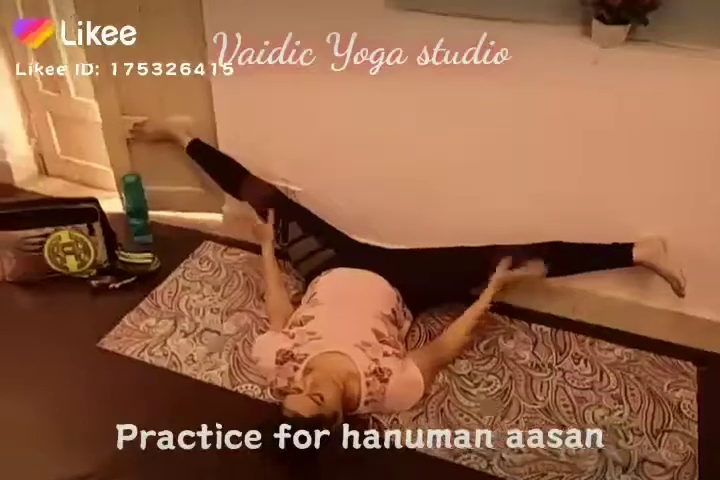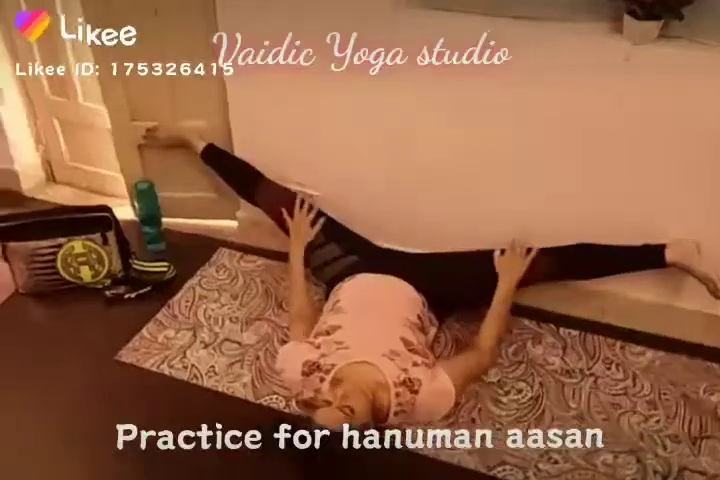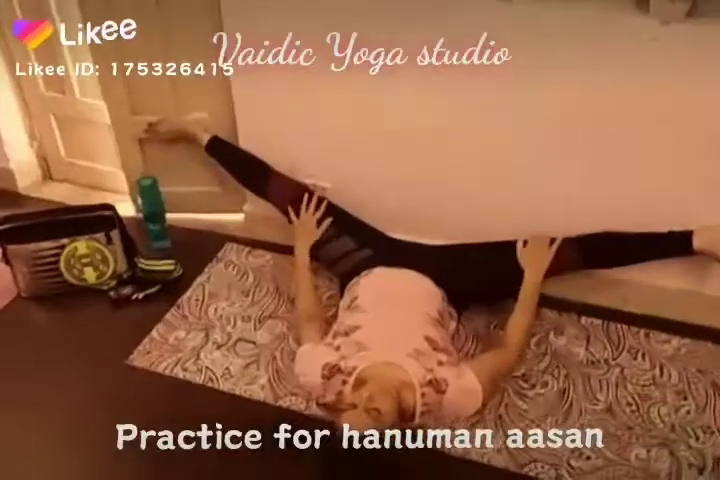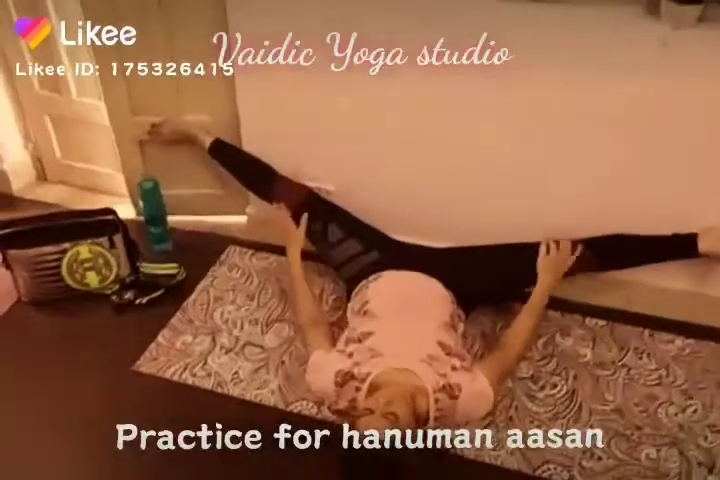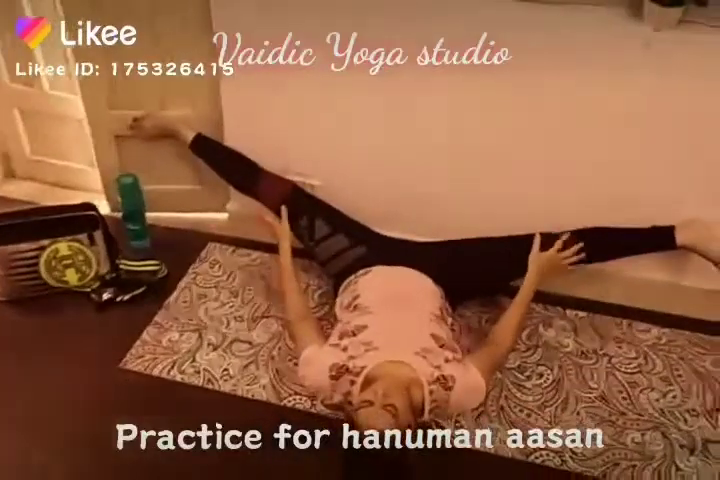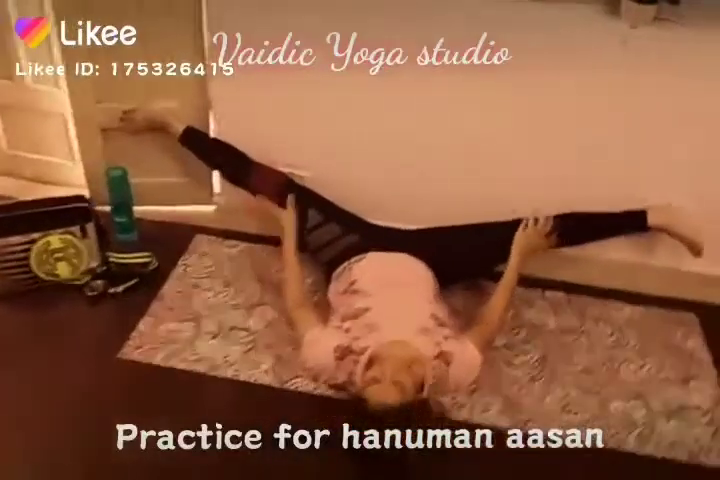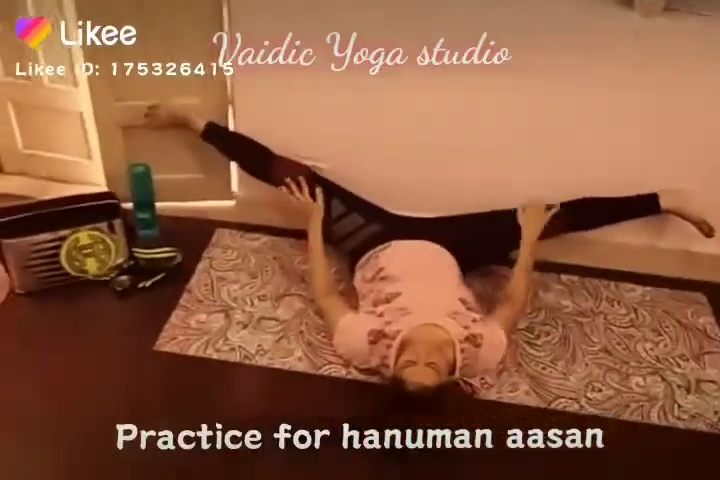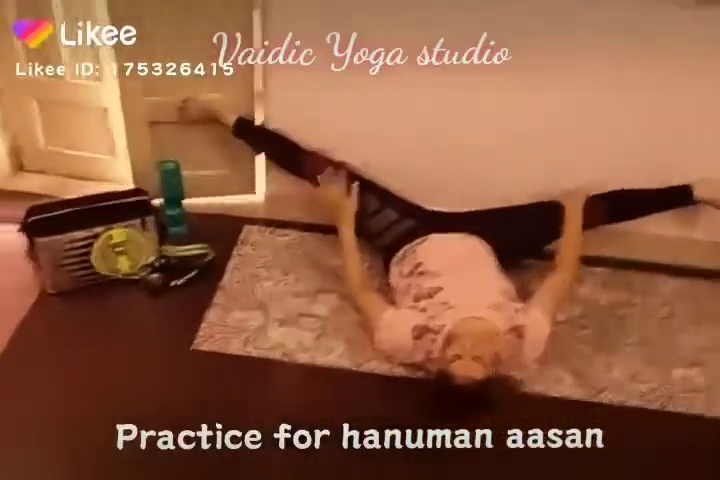
dt=0.3s
person 1, frame 1
left shoulder: (274, 359)
right shoulder: (390, 391)
left elbow: (279, 309)
right elbow: (443, 349)
left wrist: (267, 248)
right wrist: (494, 291)
left hip: (336, 270)
right hip: (393, 285)
left knee: (262, 195)
right knee: (500, 260)
person 1, frame 2
left shoulder: (298, 372)
right shoulder: (421, 401)
left elbow: (300, 316)
right elbow: (480, 354)
left wrist: (296, 251)
right wrist: (507, 282)
left hip: (358, 277)
right hip: (416, 290)
left knee: (280, 202)
right knee: (533, 263)
person 1, frame 3
left shoulder: (320, 376)
right shoulder: (447, 400)
left elbow: (308, 318)
right elbow: (509, 350)
left wrist: (301, 249)
right wrist: (534, 278)
left hip: (372, 270)
right hip: (436, 281)
left knee: (290, 194)
person 1, frame 4
left shoulder: (331, 382)
right shoulder: (459, 402)
left elbow: (311, 323)
right elbow: (508, 352)
left wrist: (293, 251)
right wrist: (547, 283)
left hip: (381, 273)
right hip: (444, 284)
left knee: (294, 200)
right knee: (564, 255)
person 1, frame 5
left shoulder: (326, 376)
right shoulder: (453, 392)
left elbow: (299, 319)
right elbow: (498, 345)
left wrist: (284, 248)
right wrist: (535, 278)
left hip: (365, 270)
right hip: (430, 279)
left knee: (280, 196)
right knee: (551, 246)
person 1, frame 6
left shoulder: (329, 360)
right shoulder: (451, 370)
left elbow: (297, 306)
right elbow: (487, 325)
left wrist: (288, 237)
right wrist: (520, 258)
left hip: (357, 256)
right hip: (418, 262)
left knee: (272, 185)
right knee: (532, 232)
person 1, frame 7
left shoulder: (362, 344)
right shoulder: (482, 352)
left elbow: (325, 295)
right elbow: (516, 299)
left wrist: (314, 226)
right wrist: (531, 234)
left hip: (381, 246)
right hip: (440, 248)
left knee: (293, 176)
right knee: (545, 220)
person 1, frame 8
left shoulder: (404, 340)
right shoulder: (524, 342)
left elbow: (358, 289)
right elbow: (563, 274)
left wrist: (343, 219)
right wrist: (571, 211)
left hip: (415, 242)
right hip: (476, 242)
left knee: (326, 172)
right knee: (582, 209)
